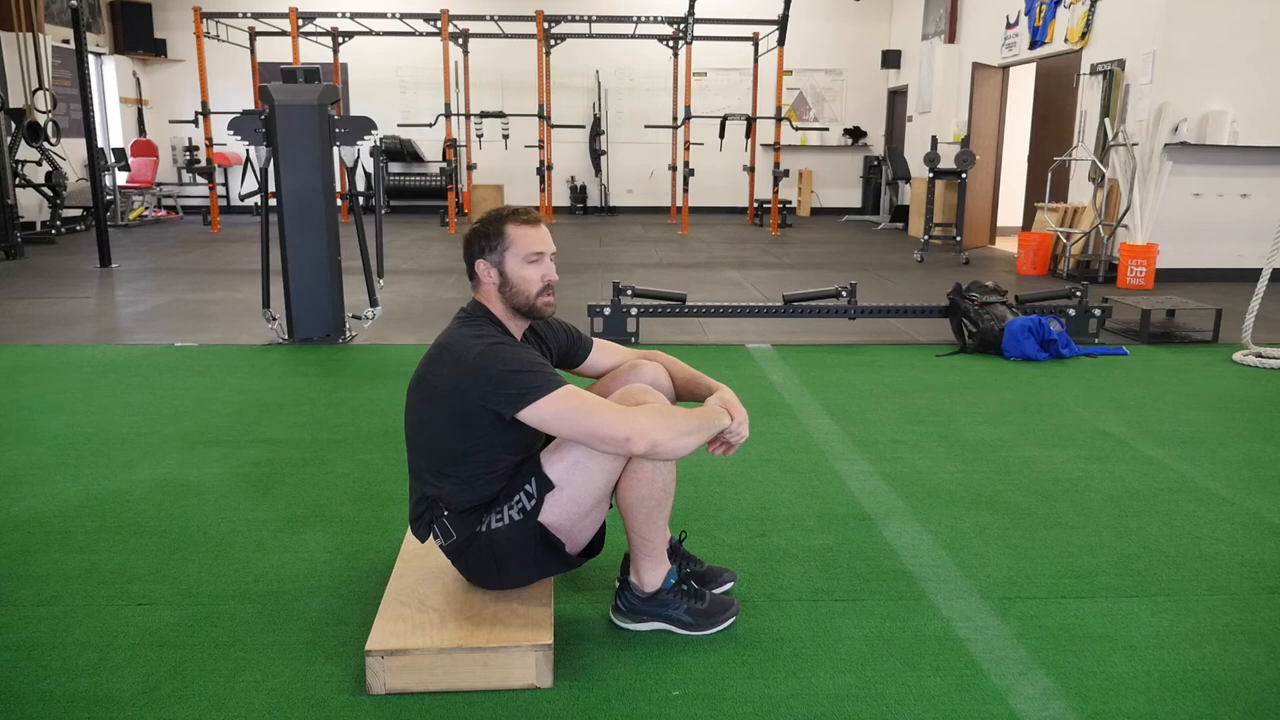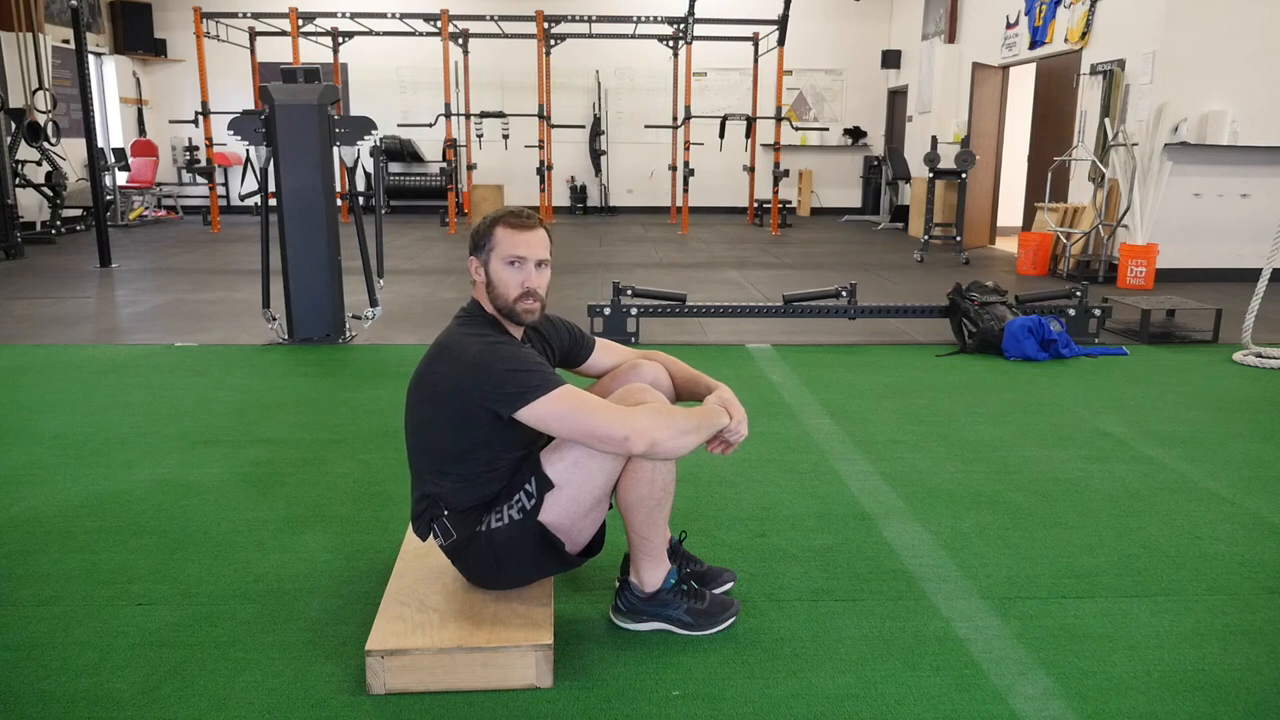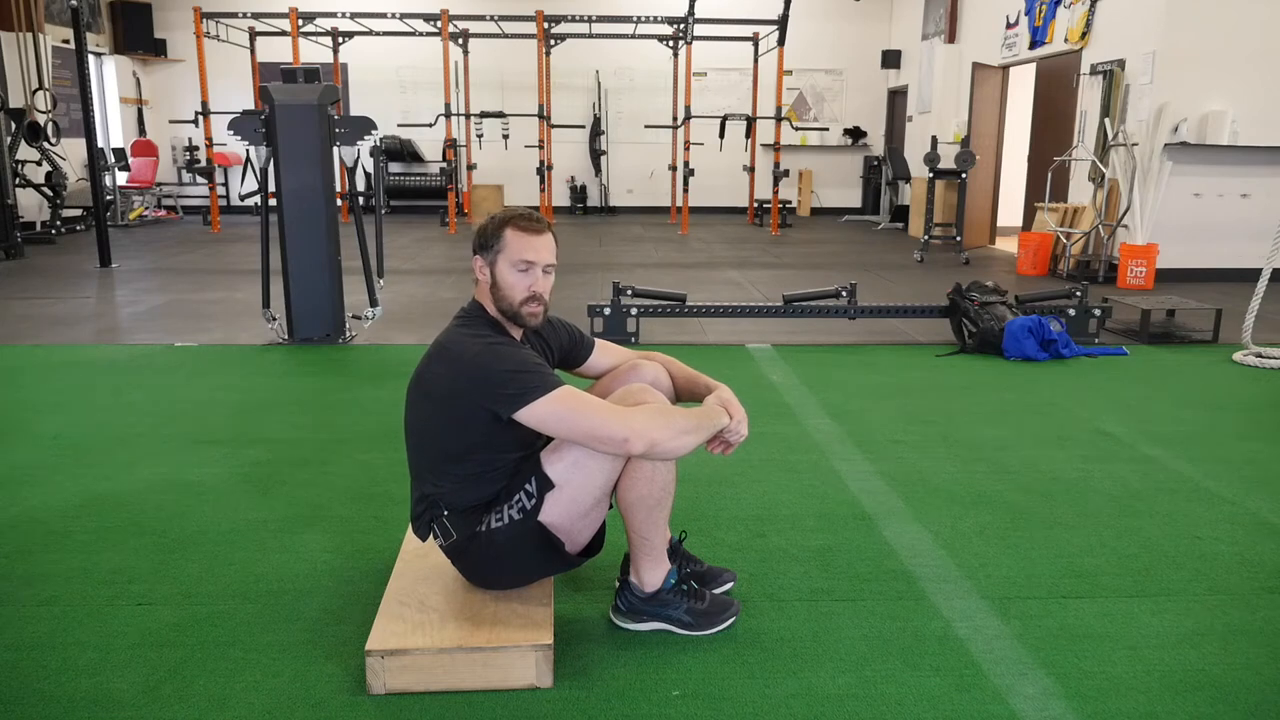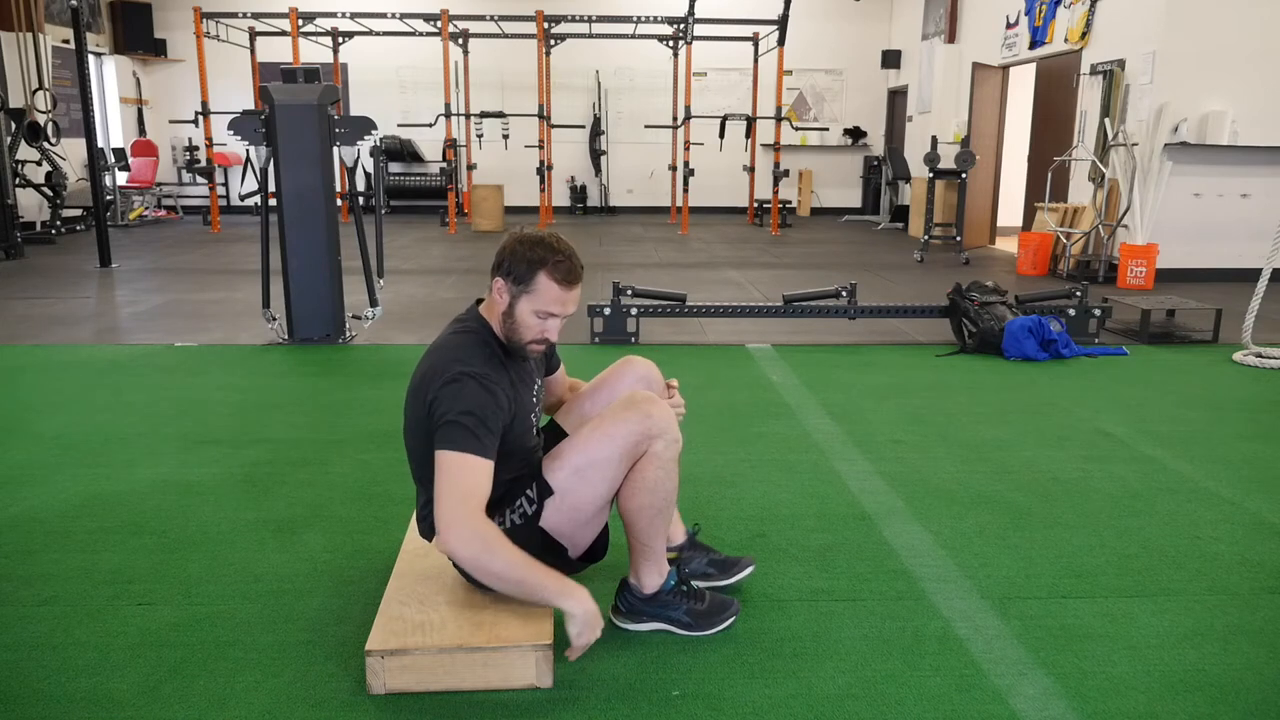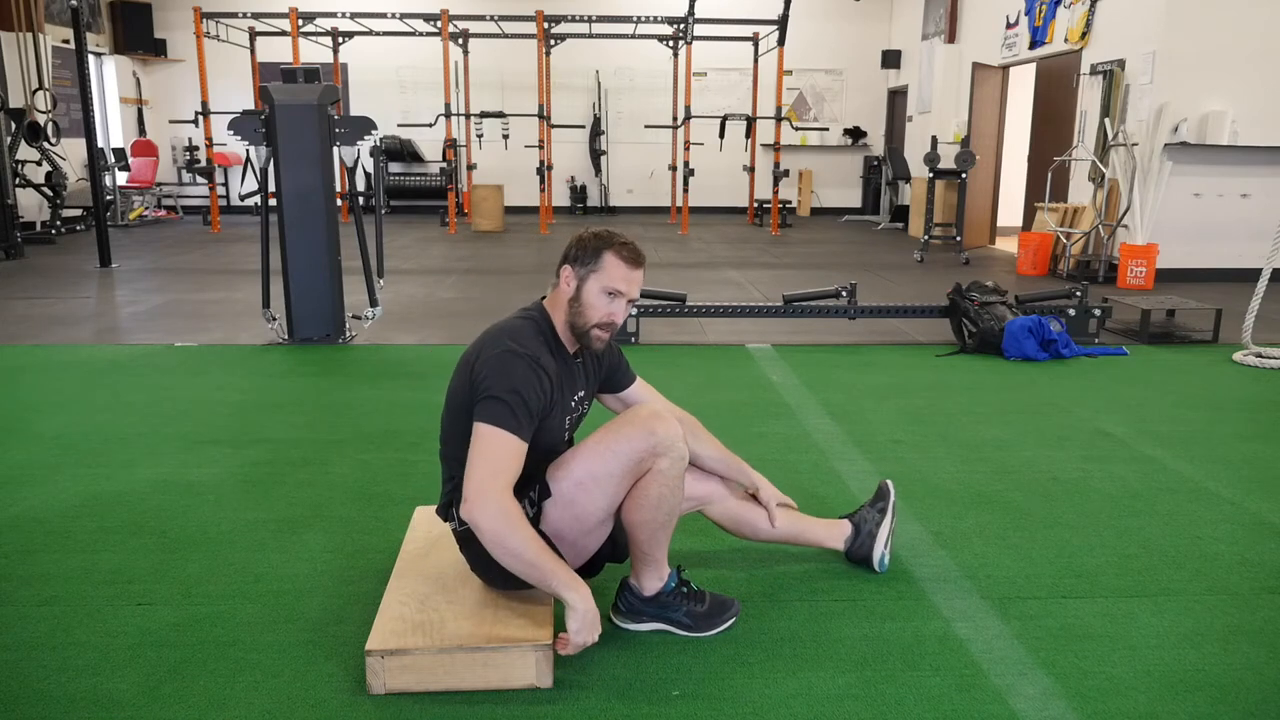
dt=1s
person 1, frame 1
left shoulder: (533, 326)
right shoulder: (483, 357)
left elbow: (640, 358)
right elbow: (633, 435)
left wrist: (715, 389)
right wrist: (718, 417)
left hip: (511, 487)
right hip: (484, 538)
left knee: (646, 376)
right knee: (641, 416)
left ankle: (659, 551)
right ankle: (650, 590)
person 1, frame 2
left shoulder: (535, 326)
right shoulder: (480, 356)
left elbow: (643, 359)
right elbow: (631, 435)
left wrist: (715, 390)
right wrist: (717, 416)
left hip: (515, 486)
right hip: (485, 538)
left knee: (646, 376)
right knee: (641, 418)
left ankle: (657, 551)
right ankle: (650, 590)
person 1, frame 3
left shoulder: (534, 325)
right shoulder: (480, 357)
left elbow: (643, 360)
right elbow: (629, 436)
left wrist: (715, 390)
right wrist: (716, 417)
left hip: (515, 486)
right hip: (485, 537)
left knee: (646, 378)
right knee: (641, 414)
left ankle: (659, 552)
right ankle: (650, 590)
person 1, frame 4
left shoulder: (523, 329)
right shoulder: (467, 378)
left elbow: (563, 393)
right elbow: (458, 533)
left wrist: (653, 398)
right wrist: (572, 598)
right hip: (498, 542)
left knee: (638, 374)
right knee: (651, 420)
left ankle: (675, 550)
right ankle: (650, 593)
person 1, frame 5
left shoulder: (590, 342)
right shoulder: (517, 360)
left elbow: (674, 416)
right elbow: (483, 506)
left wrist: (754, 479)
right wrist: (576, 594)
left hip: (545, 505)
right hip: (505, 543)
left knee: (703, 485)
right knee: (655, 431)
left ankle: (846, 537)
right ankle: (649, 594)
